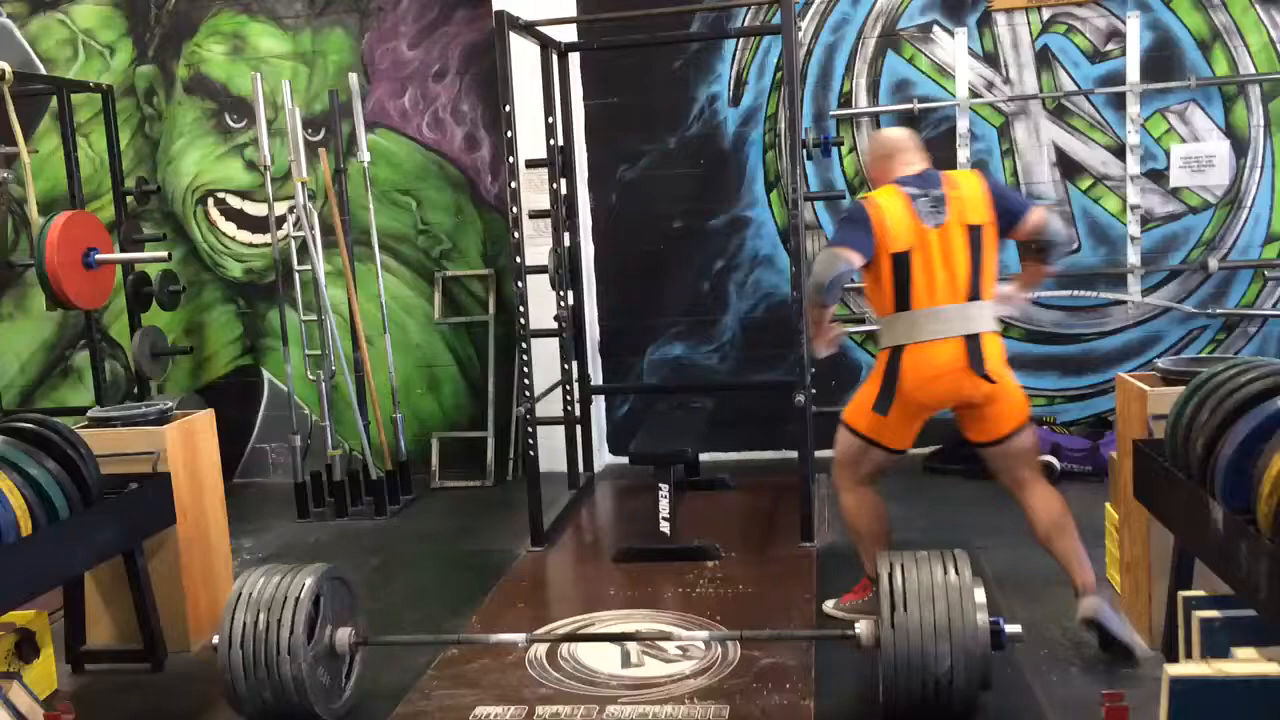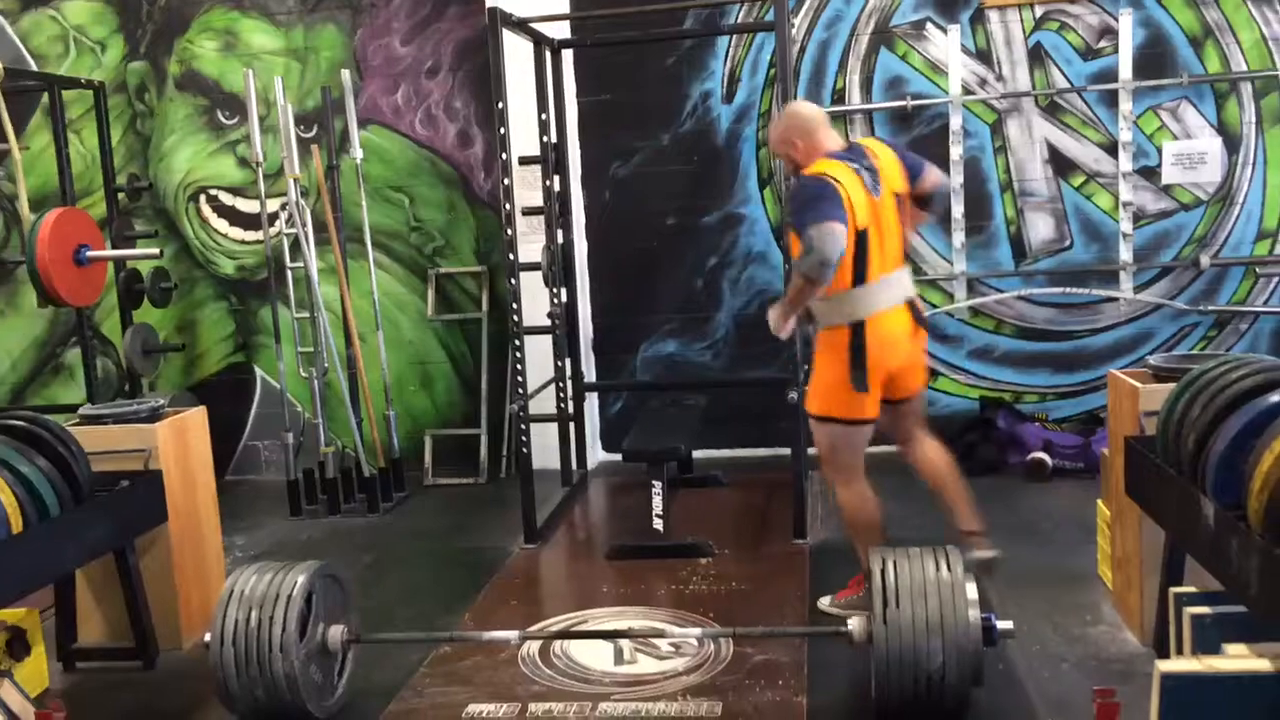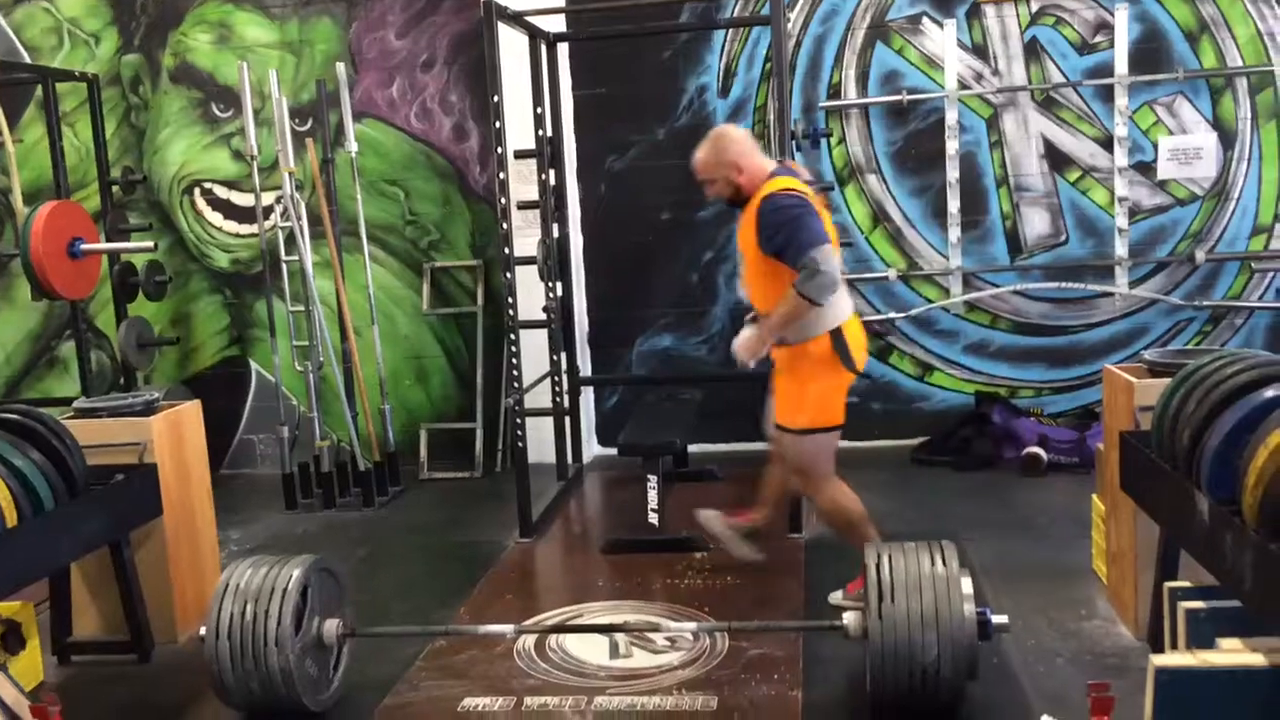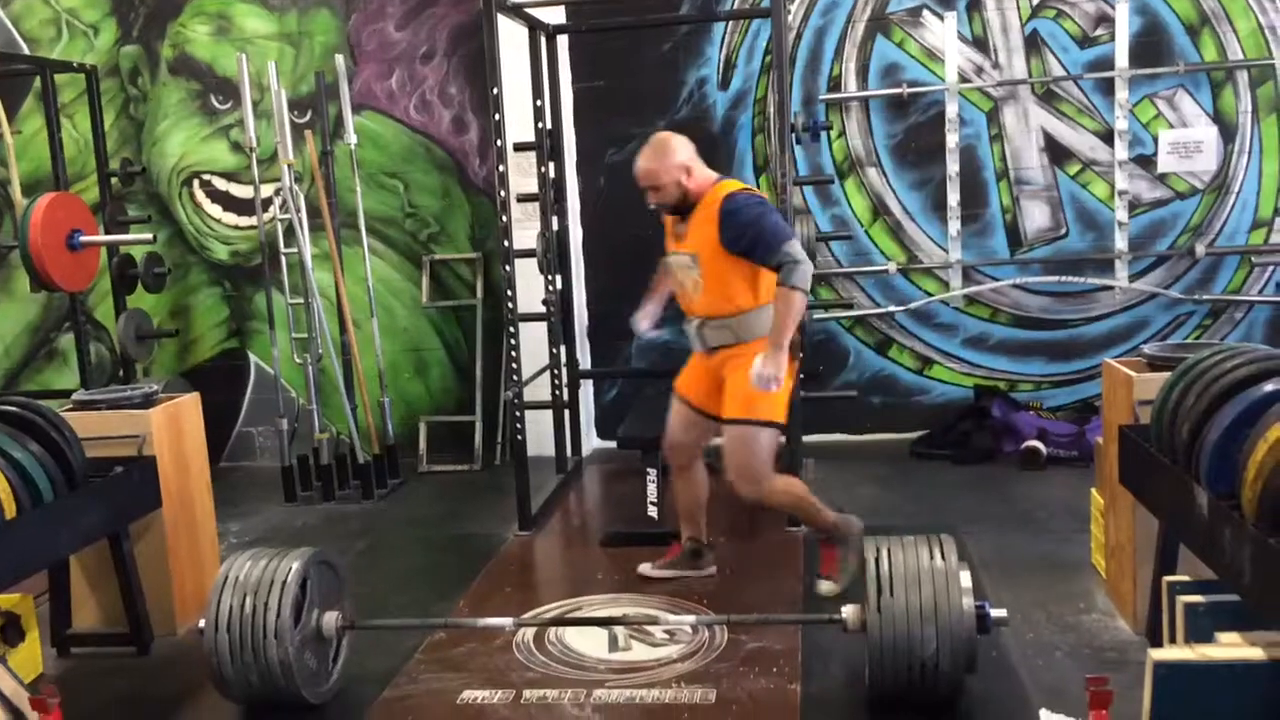
dt=0.2s
person 1, frame 1
left shoulder: (868, 209)
right shoulder: (977, 187)
left elbow: (827, 278)
right elbow: (1047, 235)
left wrist: (820, 331)
right wrist: (1023, 285)
left hip: (913, 364)
right hip: (980, 358)
left knee: (851, 473)
right knee: (1028, 483)
left ankle: (876, 591)
right ankle: (1090, 598)
person 1, frame 2
left shoulder: (814, 186)
right shoulder: (886, 155)
left elbow: (824, 255)
right elbow: (938, 187)
left wrist: (786, 309)
left hip: (852, 337)
right hip: (901, 319)
left knee: (841, 470)
right knee: (914, 437)
right ankle: (974, 540)
person 1, frame 3
left shoulder: (780, 205)
right shoulder: (778, 185)
left elbow: (821, 275)
left wrist: (763, 335)
left hip: (814, 348)
right hip: (794, 344)
left knee: (811, 476)
right knee: (783, 442)
right ankle: (752, 524)
person 1, frame 4
left shoulder: (734, 207)
right shoulder: (678, 207)
left elbow: (795, 267)
left wrist: (774, 352)
right wrist: (654, 301)
left hip: (758, 352)
right hip: (712, 350)
left knee: (750, 480)
right knee: (678, 452)
left ankle: (838, 531)
right ankle: (693, 549)
